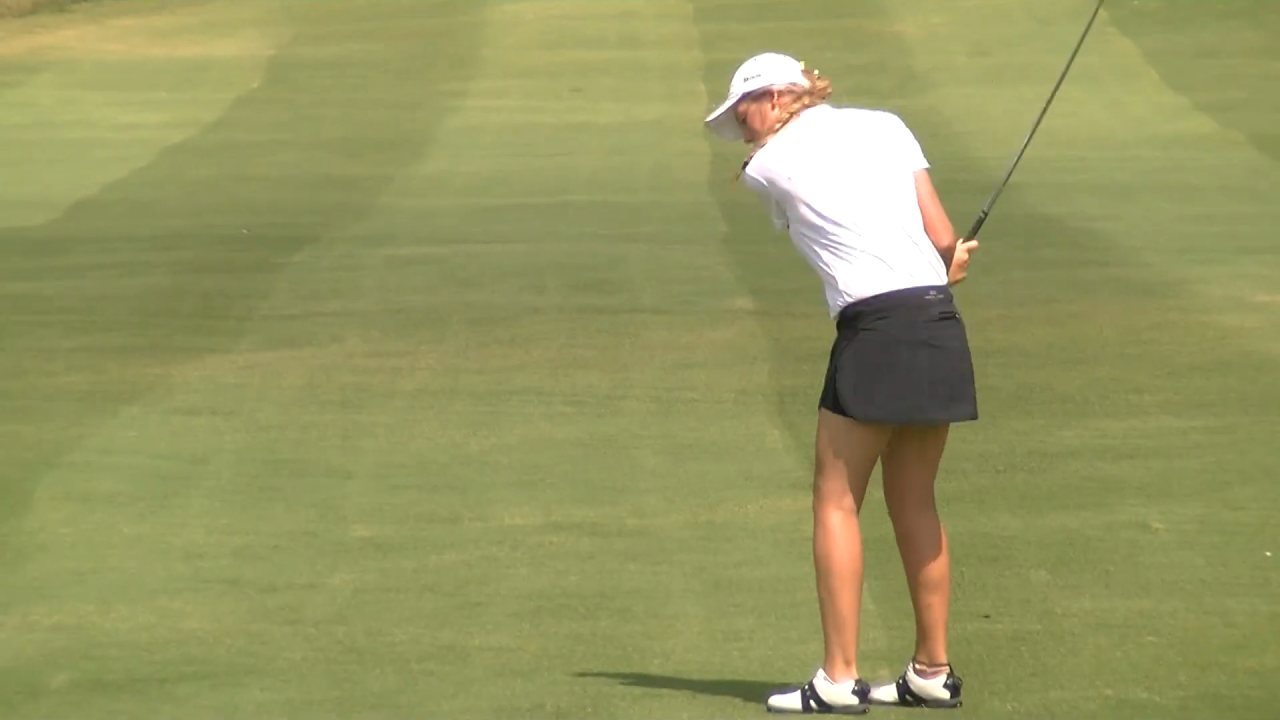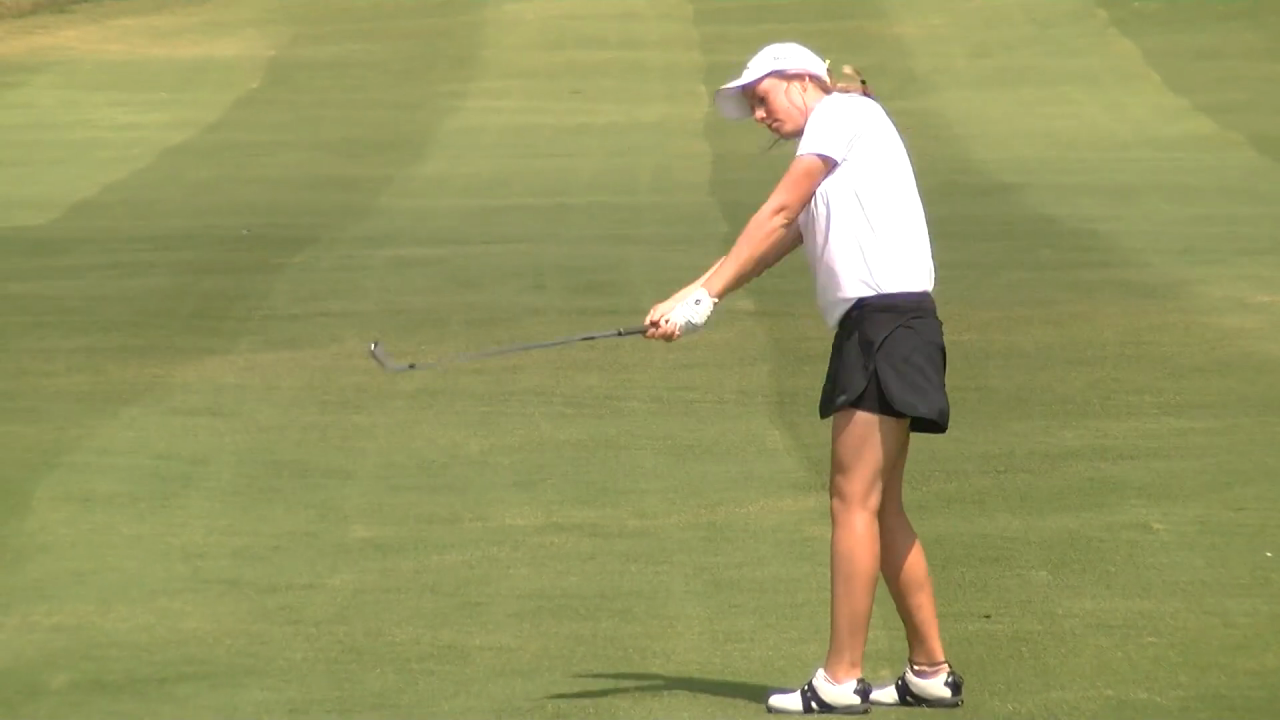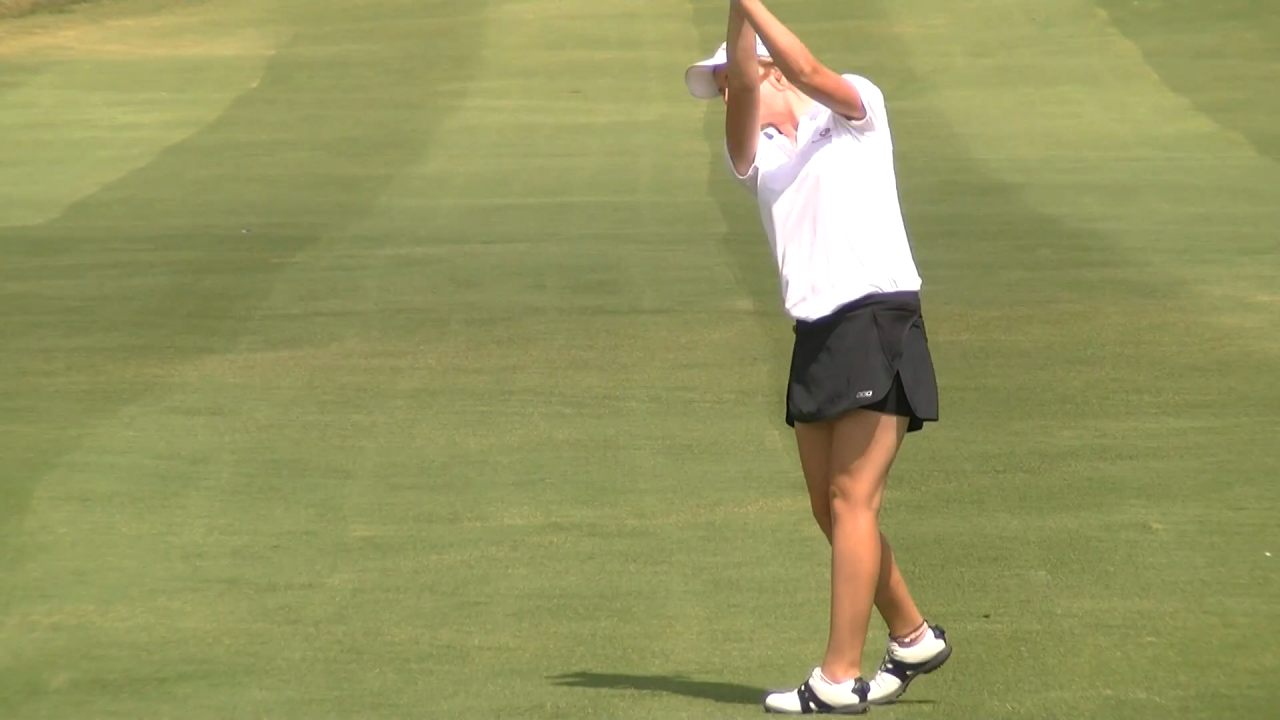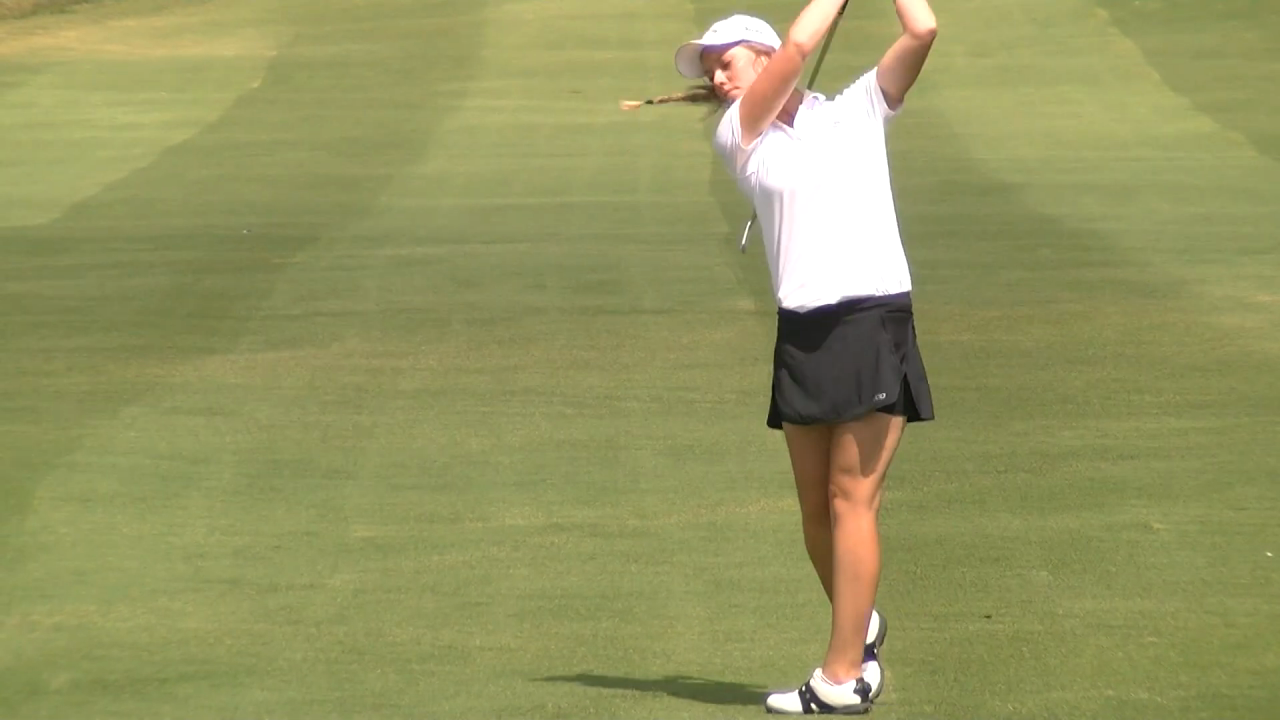
dt=0.2s
person 1, frame 1
left shoulder: (766, 165)
right shoulder: (880, 127)
right elbow: (941, 236)
right wrist: (952, 257)
left hip: (877, 329)
right hip: (937, 326)
left knee: (835, 504)
right knee: (913, 507)
person 1, frame 2
left shoulder: (847, 111)
right shoulder: (838, 159)
left elbow: (776, 211)
right elbow: (782, 239)
left wrist: (702, 290)
right wrist: (699, 299)
left hip: (890, 327)
right hip: (876, 332)
left knee: (853, 503)
right knee: (878, 508)
person 1, frame 3
left shoulder: (857, 109)
right shoulder: (754, 154)
left elbow: (808, 71)
right elbow: (740, 125)
left hip: (880, 325)
right hip: (817, 339)
left knee: (852, 502)
right knee: (833, 508)
right ankle: (913, 637)
person 1, frame 4
left shoulder: (859, 105)
right shoulder: (739, 135)
left hip: (875, 324)
right hip: (802, 335)
left knee: (851, 501)
right knee: (817, 507)
right ankle: (857, 628)
